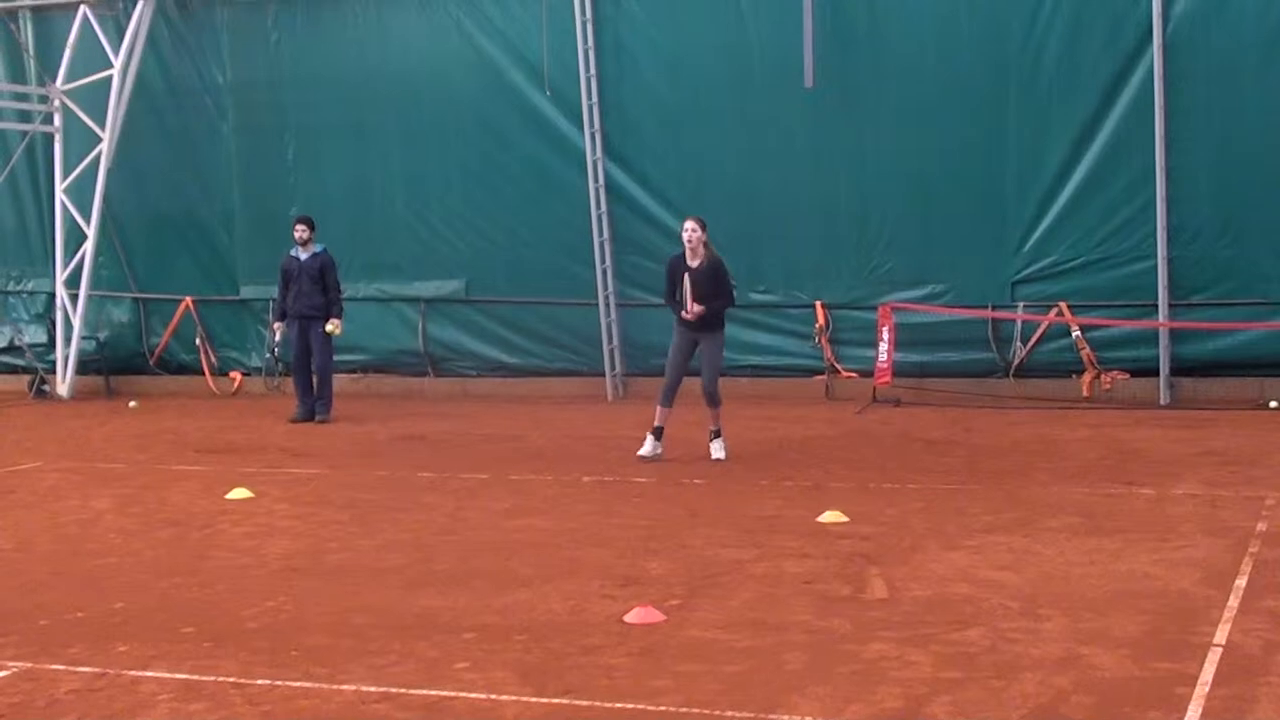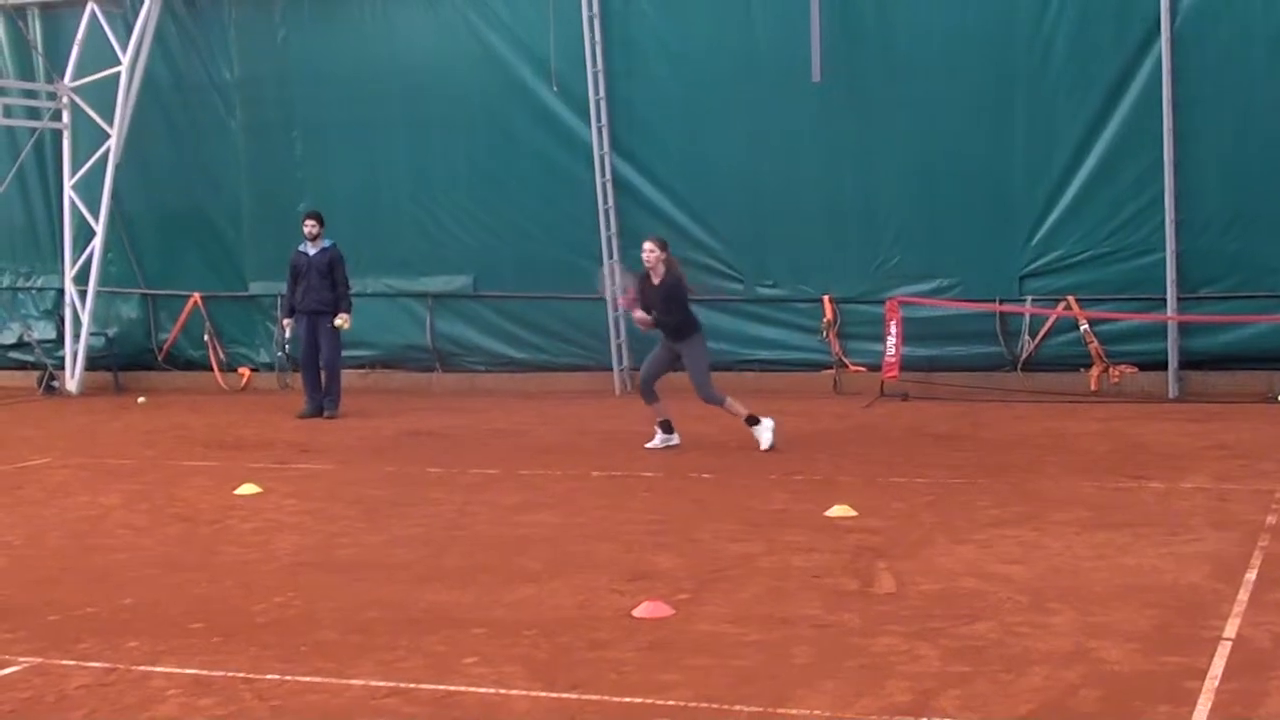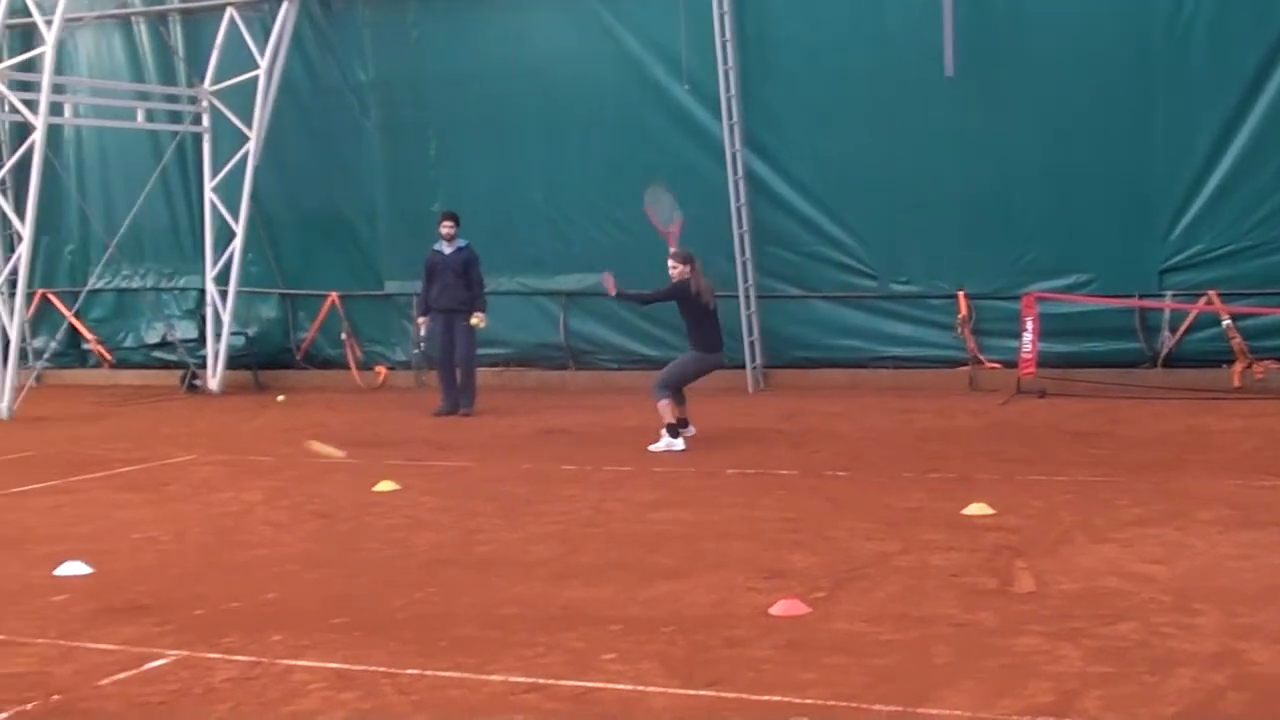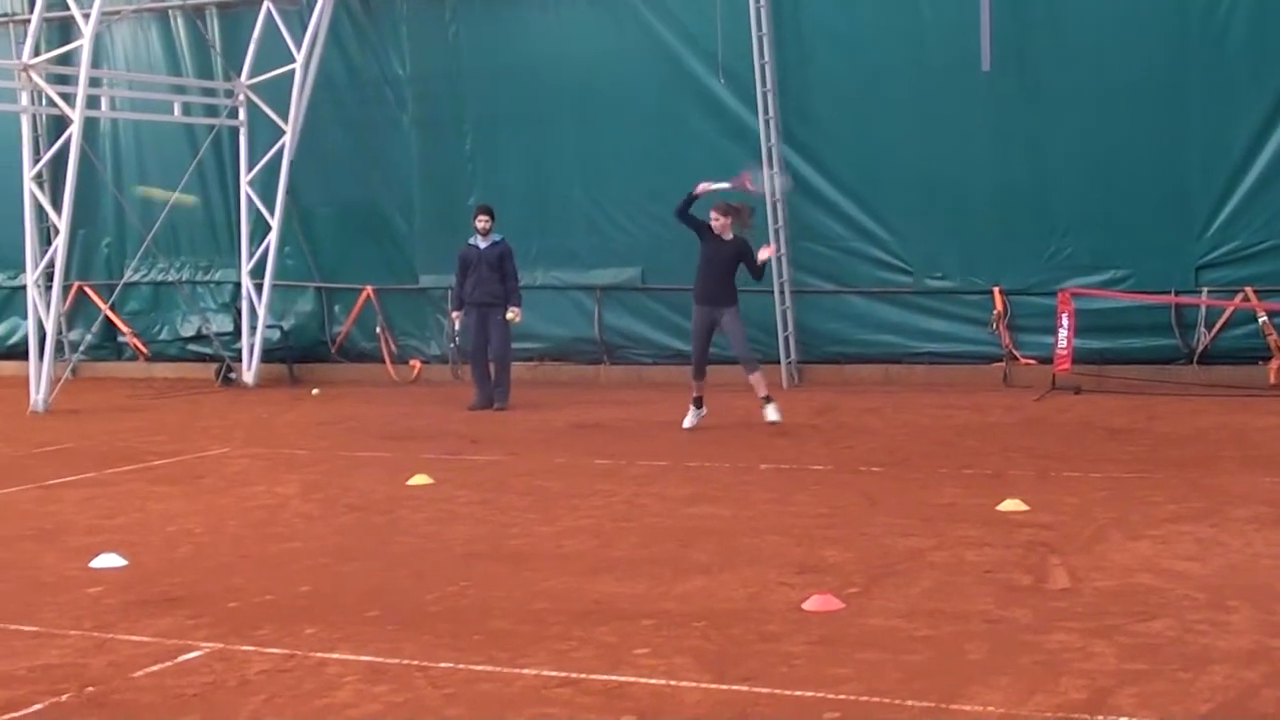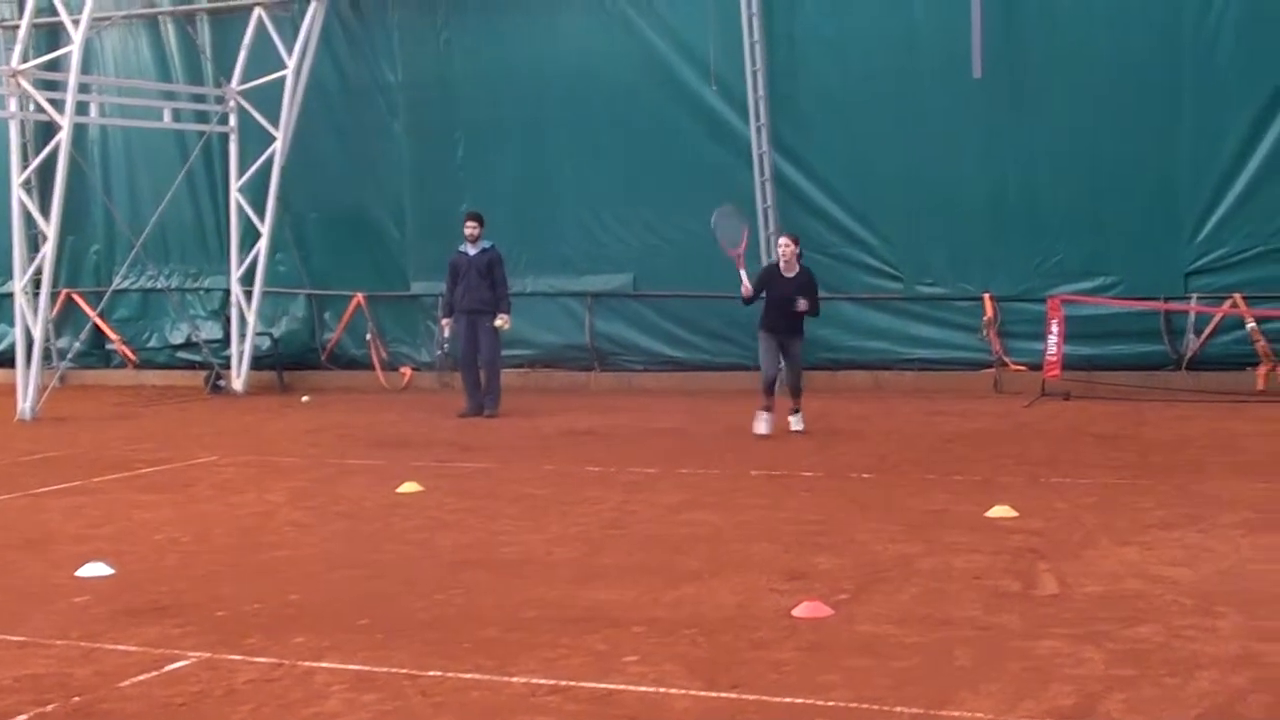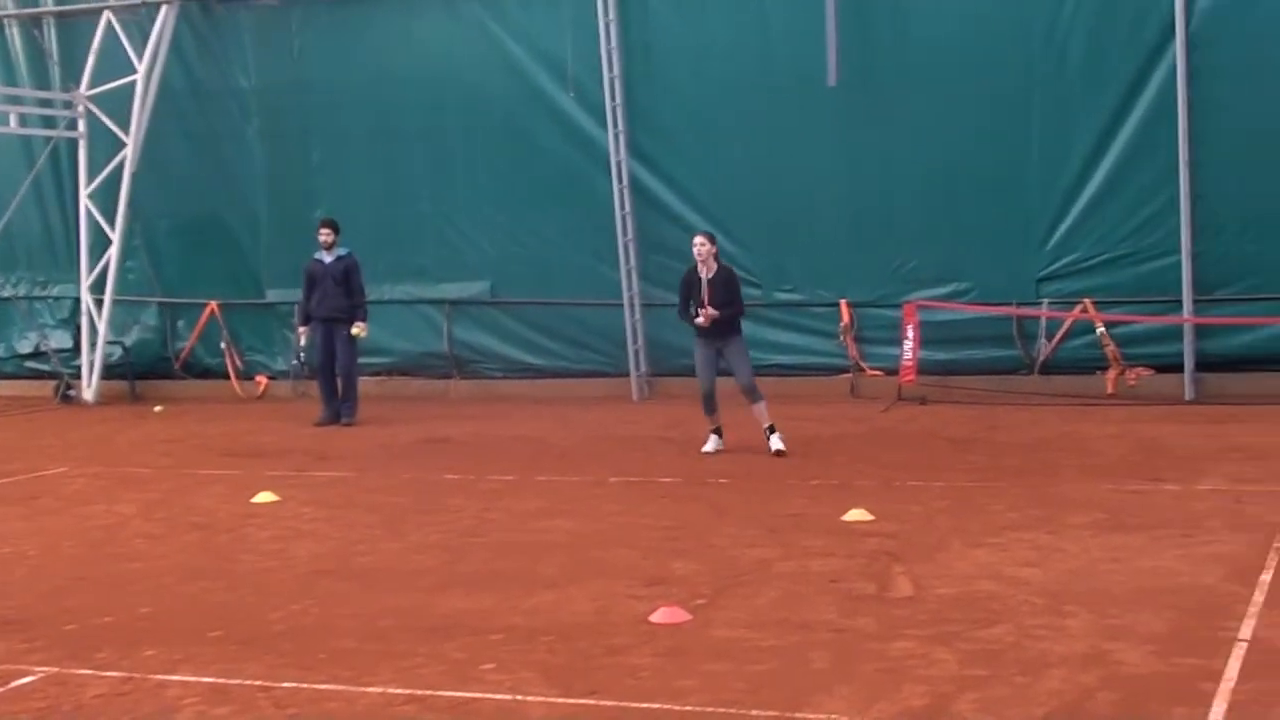
dt=0.5s
person 1, frame 1
left shoulder: (715, 264)
right shoulder: (674, 263)
left elbow: (729, 300)
right elbow: (669, 298)
left wrist: (705, 310)
right wrist: (682, 312)
left hip: (713, 332)
right hip: (685, 329)
left knee: (709, 387)
right knee: (671, 383)
left ankle: (716, 439)
right ankle: (654, 440)
person 1, frame 2
left shoulder: (673, 281)
right shoulder: (643, 280)
left elbow: (678, 319)
right elbow: (646, 311)
left wrist: (651, 321)
right wrist: (642, 319)
left hip: (691, 339)
right hip: (669, 340)
left knee: (706, 394)
right knee: (644, 383)
left ankle: (760, 425)
right ankle: (666, 432)
person 1, frame 3
left shoulder: (681, 288)
right shoulder: (701, 283)
left elbow: (647, 299)
left wrist: (616, 293)
left hip: (703, 354)
right hip: (713, 354)
left knee: (660, 387)
right knee: (671, 381)
left ankle: (673, 436)
right ankle: (682, 425)
person 1, frame 4
left shoulder: (740, 245)
right shoulder: (706, 233)
left elbow: (757, 276)
right elbow: (680, 212)
left wrist: (760, 261)
right wrist: (696, 193)
left hip: (727, 309)
right hip: (702, 307)
left knee: (744, 354)
right knee: (698, 360)
left ankle: (768, 404)
right ankle: (696, 407)
person 1, frame 5
left shoulder: (807, 277)
right shoulder: (767, 273)
left elbow: (815, 311)
right elbow: (749, 301)
left wrist: (805, 308)
right wrist: (746, 295)
left hip: (794, 336)
right hip: (769, 333)
left knee: (794, 382)
right knee: (769, 375)
left ankle: (795, 411)
right ankle: (765, 412)
person 1, frame 6
left shoulder: (727, 274)
right shoulder: (689, 278)
left elbow: (739, 310)
right elbow: (683, 311)
left wrist: (717, 315)
right wrist: (696, 320)
left hip: (732, 339)
right hip: (704, 341)
left knee: (748, 383)
right knee: (706, 390)
left ankle: (772, 435)
right ankle: (716, 435)
person 2, frame 1
left shoulder: (323, 258)
right shoulder: (288, 261)
left elbow: (333, 290)
right elbow: (282, 292)
left wrist: (336, 315)
right wrist: (278, 318)
left hip: (319, 320)
right hip: (296, 320)
left knee: (322, 364)
right knee: (299, 364)
left ankle: (322, 409)
right ankle: (305, 408)
person 2, frame 2
left shoulder: (332, 253)
right shoulder: (297, 256)
left elbow: (342, 285)
right elbow: (291, 287)
left wrist: (345, 310)
right wrist: (287, 314)
left hip: (327, 315)
right hip: (304, 316)
left knee: (330, 359)
right knee: (307, 360)
left ankle: (331, 404)
right ankle: (313, 404)
person 2, frame 3
left shoulder: (468, 253)
right shoulder: (433, 255)
left elbow: (477, 284)
right elbow: (426, 287)
left wrist: (479, 309)
right wrist: (422, 313)
left hip: (462, 313)
right hip: (439, 314)
left knee: (465, 357)
right knee: (443, 358)
left ankle: (466, 402)
right ankle: (449, 401)
person 2, frame 4
left shoulder: (502, 247)
right shoulder: (466, 250)
left elbow: (511, 278)
right elbow: (460, 281)
left wrist: (515, 303)
right wrist: (456, 307)
left hip: (497, 308)
right hip: (473, 308)
left knee: (500, 352)
right knee: (476, 352)
left ankle: (501, 396)
right ankle: (483, 396)
person 2, frame 5
left shoulder: (492, 254)
right shoulder: (457, 257)
left elbow: (501, 285)
right elbow: (450, 288)
left wrist: (504, 310)
right wrist: (446, 314)
left hip: (486, 314)
right hip: (463, 315)
left knee: (490, 358)
right knee: (466, 359)
left ankle: (491, 403)
right ankle: (474, 403)
person 2, frame 6
left shoulder: (348, 261)
right shoulder: (312, 264)
left elbow: (357, 292)
right elbow: (306, 296)
left wrist: (360, 318)
right wrist: (303, 322)
left hip: (343, 322)
right hip: (320, 323)
left knee: (346, 367)
right knee: (323, 367)
left ankle: (348, 411)
right ankle: (331, 411)
